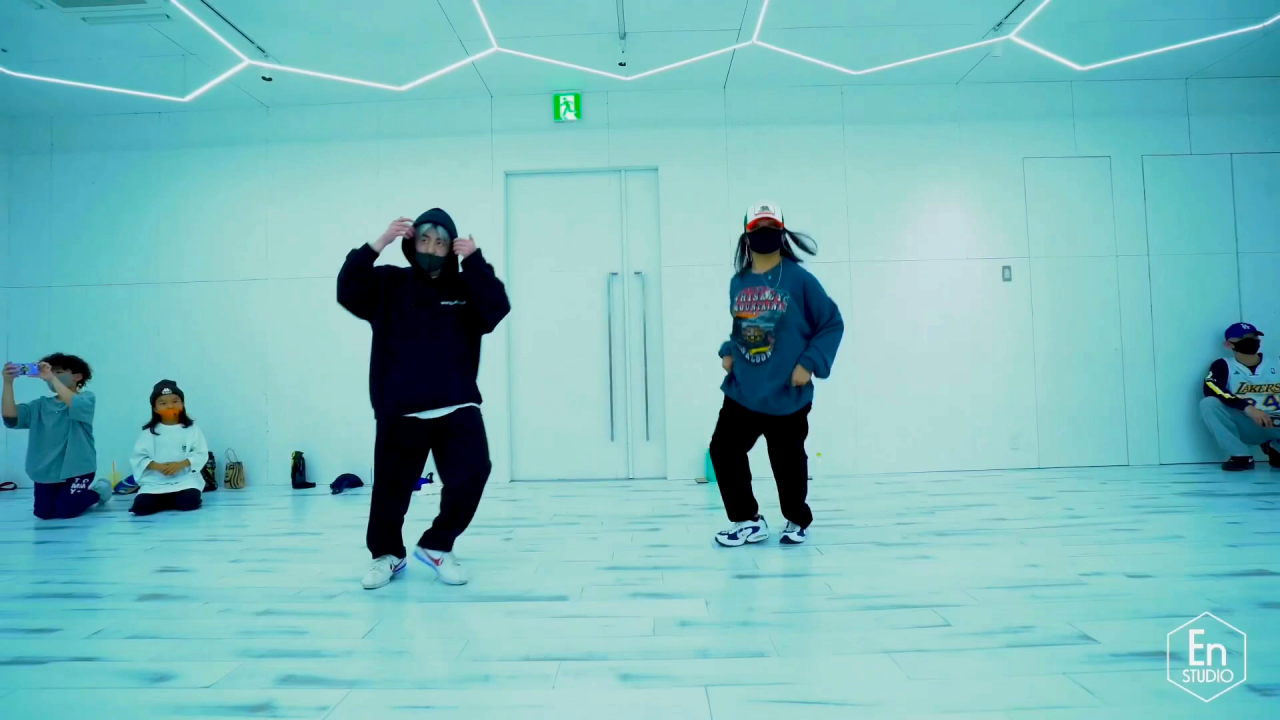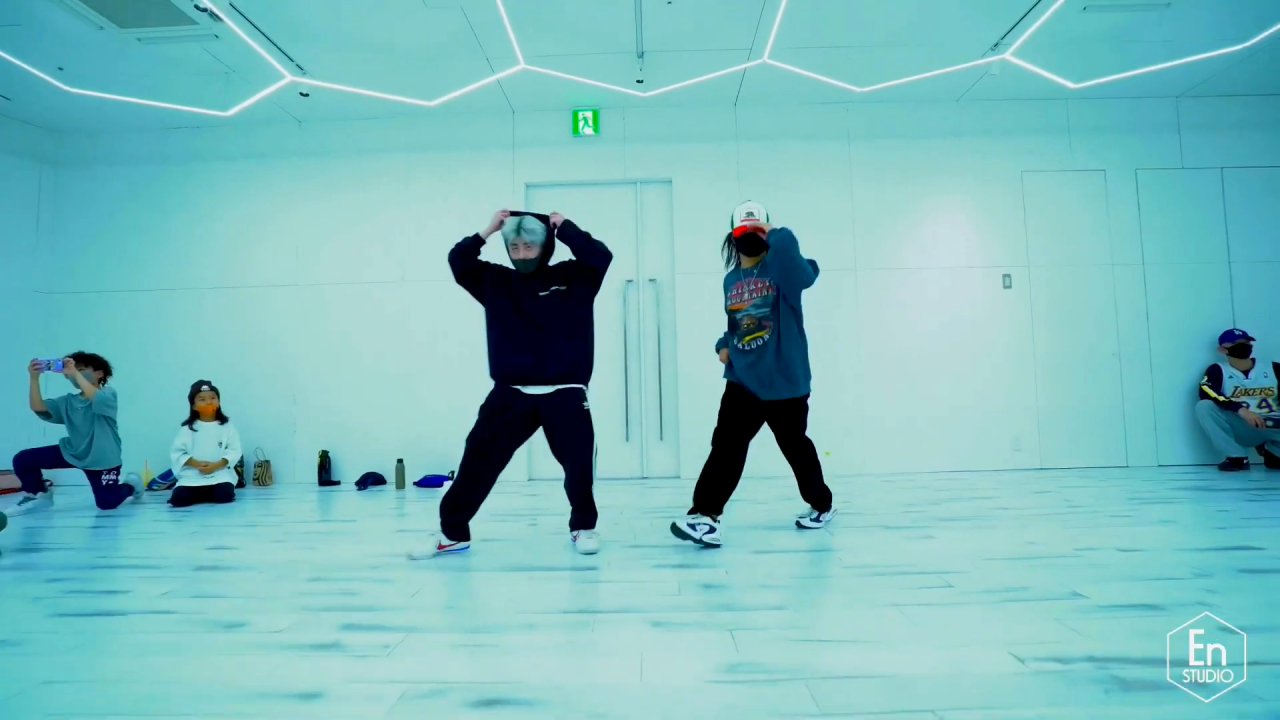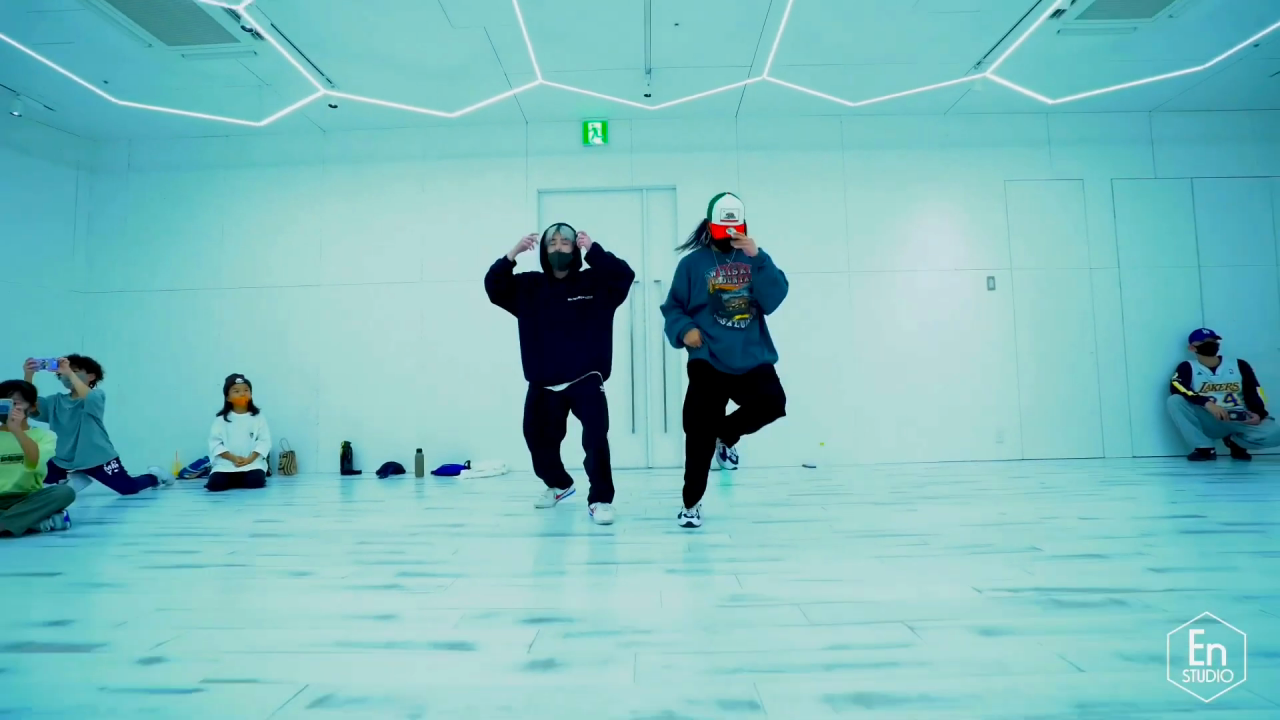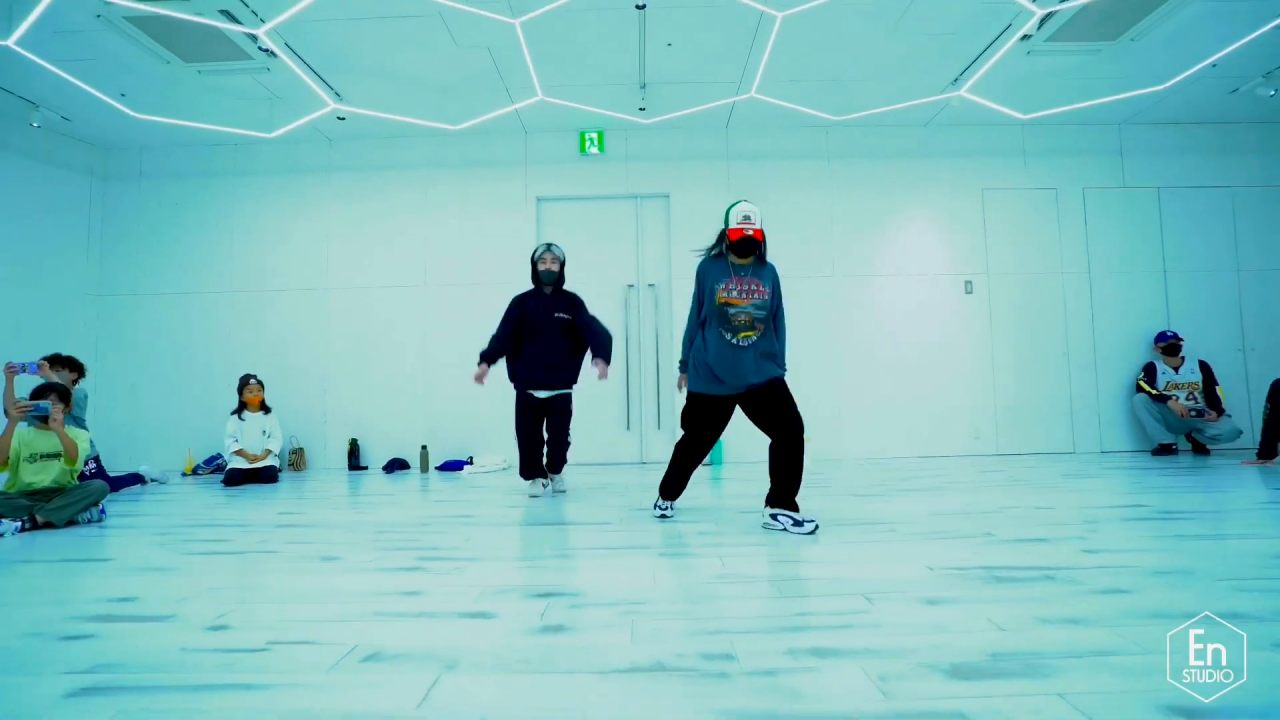
dt=0.4s
person 1, frame 1
left shoulder: (799, 279)
right shoulder: (738, 282)
left elbow: (831, 326)
left wrist: (810, 364)
right wrist: (729, 351)
left hip: (786, 393)
right hip: (743, 391)
left knee: (787, 460)
right knee: (723, 449)
left ankle: (798, 521)
right ankle: (749, 520)
person 1, frame 2
left shoulder: (779, 263)
right shoulder: (732, 280)
left elbow: (803, 275)
left wrist: (777, 237)
right wrist: (725, 346)
left hip: (783, 379)
right hip: (742, 379)
left knee: (795, 445)
right knee: (727, 443)
left ankle: (821, 505)
right ankle: (704, 518)
person 1, frame 3
left shoulder: (753, 259)
right shoulder: (693, 262)
left elbow: (773, 294)
right elbow: (673, 309)
left wrist: (756, 256)
right wrist: (684, 330)
left hip: (753, 357)
right hip: (708, 360)
left knee: (771, 404)
right knee: (700, 432)
left ankle: (726, 435)
right ankle: (691, 504)
person 1, frame 4
left shoulder: (768, 273)
right shoulder: (709, 268)
right elbow: (697, 320)
left wrist: (777, 364)
right wrist: (686, 365)
left hip: (762, 375)
right hip: (711, 376)
left knee: (789, 431)
right knee: (697, 441)
right ankle: (668, 495)
person 2, frame 1
left shoulder: (467, 287)
right shoulder: (388, 285)
left elbow: (498, 308)
right elbow: (347, 290)
left wrist: (474, 260)
right wrist: (379, 244)
left hip: (458, 407)
right hip: (401, 409)
left knee: (471, 475)
right knee: (391, 486)
left ankle: (437, 546)
right ankle: (386, 554)
person 2, frame 2
left shoulder: (571, 279)
right shoulder: (496, 281)
left elbow: (599, 257)
right elbow: (458, 263)
left wrist: (563, 229)
right wrist: (485, 233)
left hip: (563, 390)
right hip: (511, 391)
left knee: (579, 458)
right knee: (479, 457)
left ankle: (583, 526)
right ankle: (453, 532)
person 2, frame 3
left shoulder: (593, 282)
right shoulder: (530, 286)
left elbow: (625, 277)
right elbow: (494, 288)
left wrist: (593, 250)
right wrist: (511, 256)
left hip: (585, 379)
right hip: (543, 383)
left knee: (595, 436)
right knee: (540, 440)
left ankle: (600, 500)
right ankle: (558, 484)
person 2, frame 4
left shoulder: (571, 302)
right shoulder: (522, 302)
left elbow: (593, 331)
right elbow: (504, 336)
left wrist: (601, 357)
right wrist: (486, 361)
left hip: (560, 385)
right hip: (528, 385)
left knee: (559, 436)
right knee: (528, 436)
left ankle: (556, 471)
right ankle: (536, 476)
